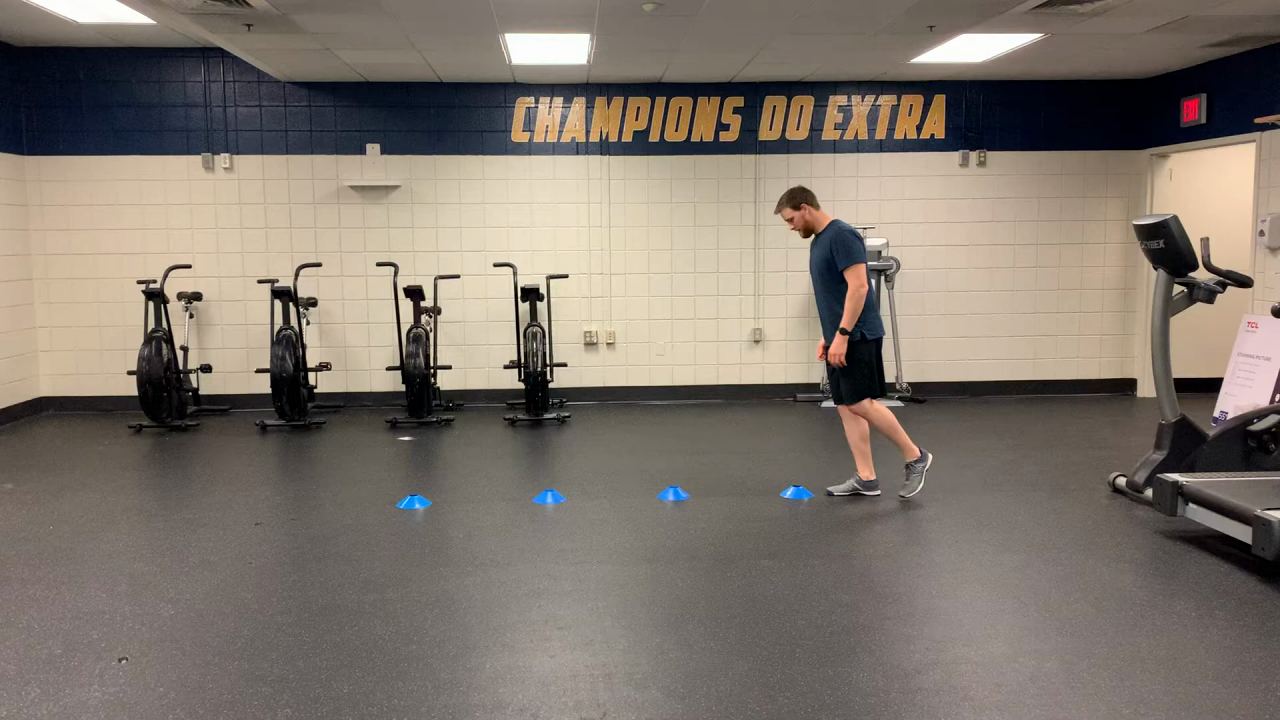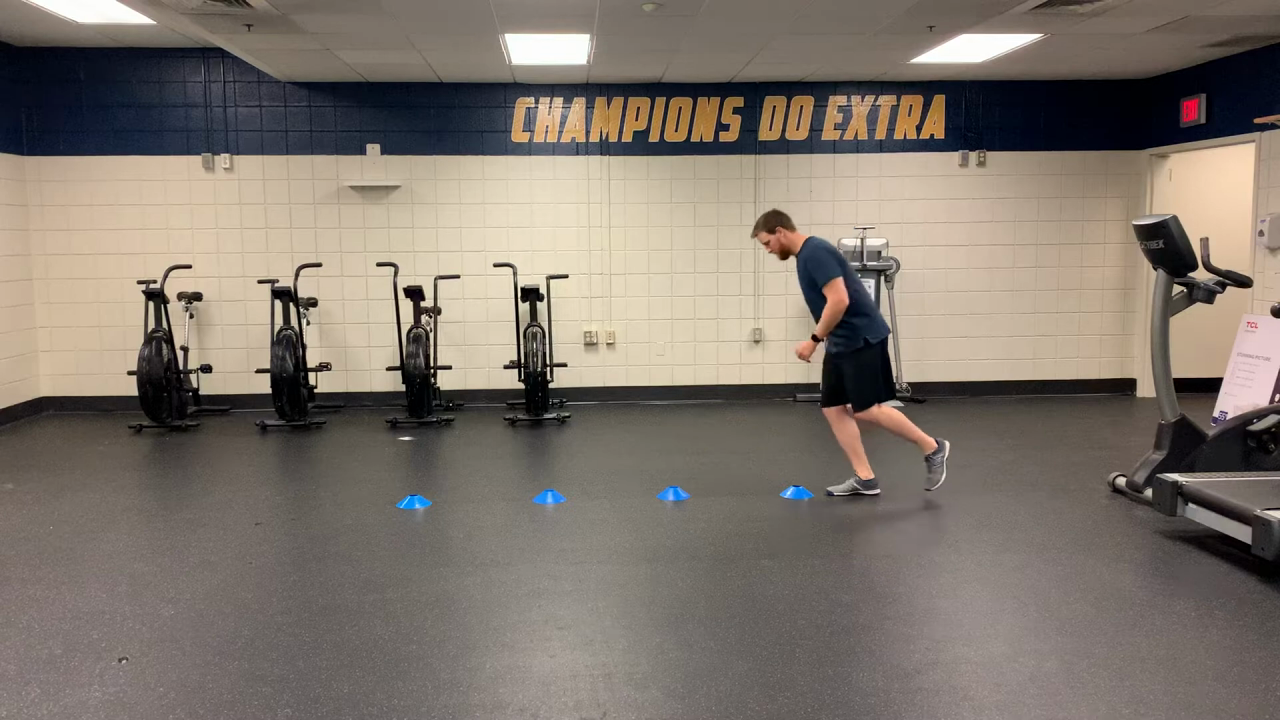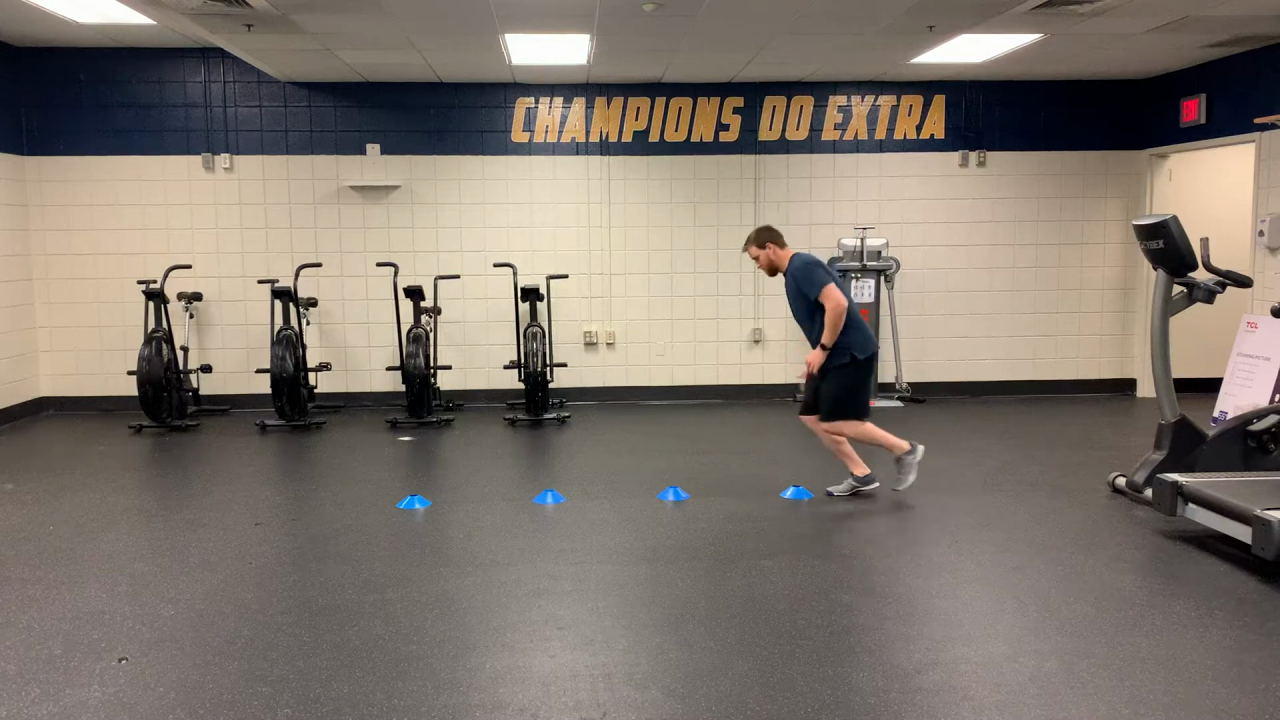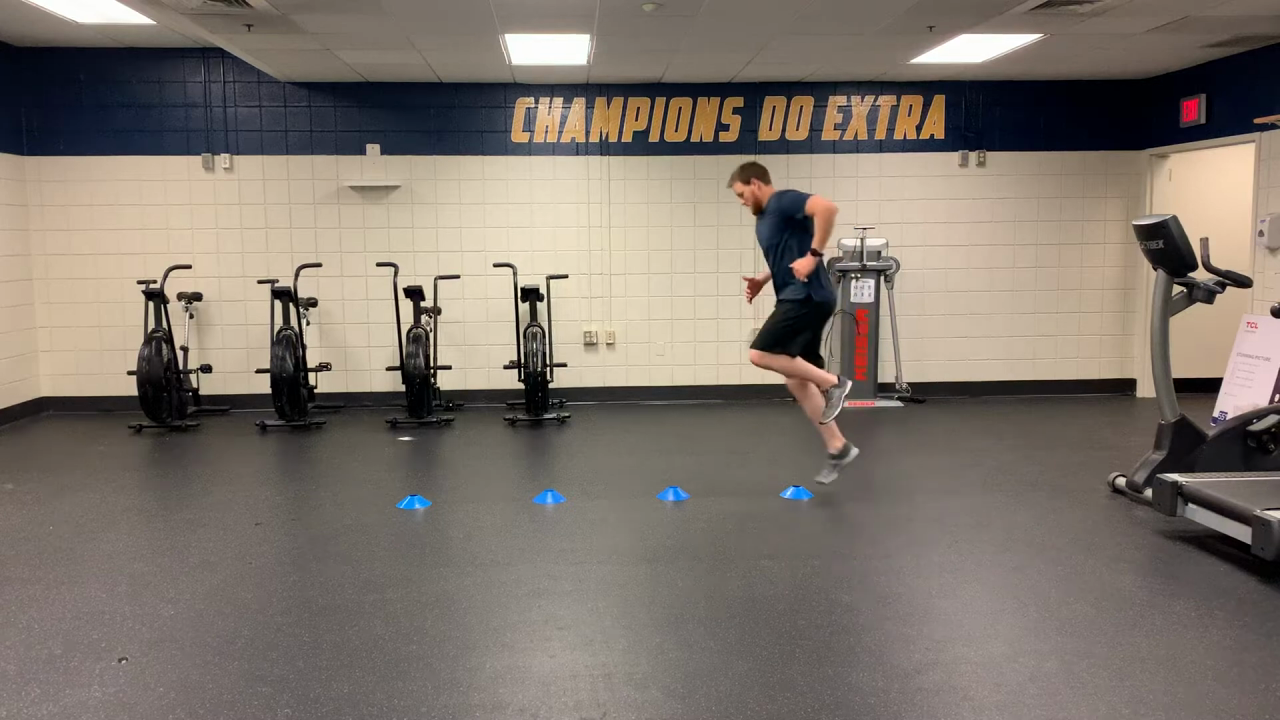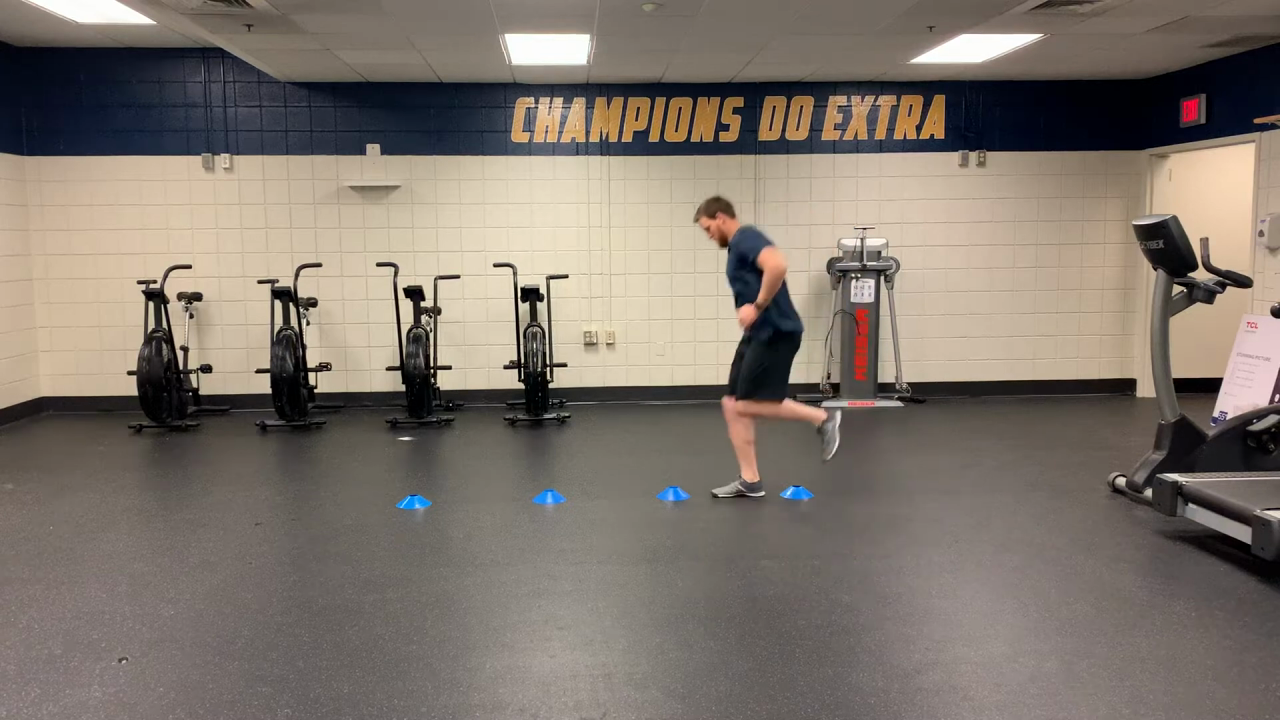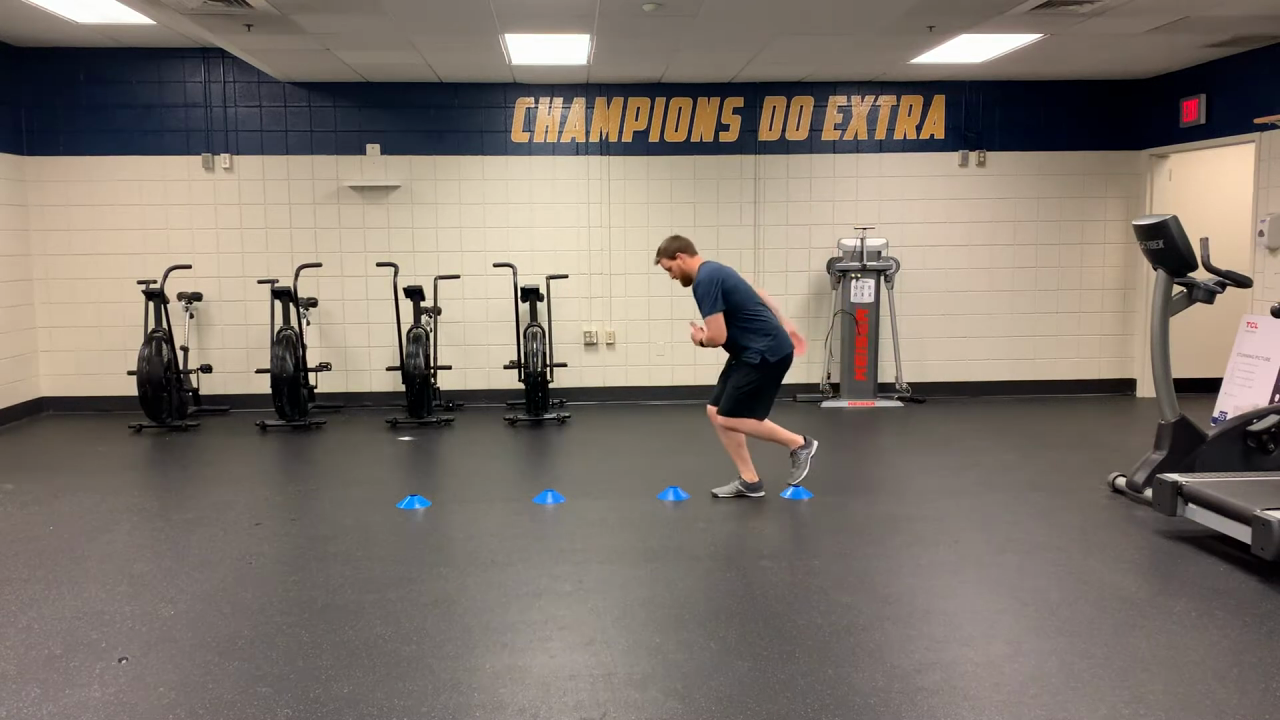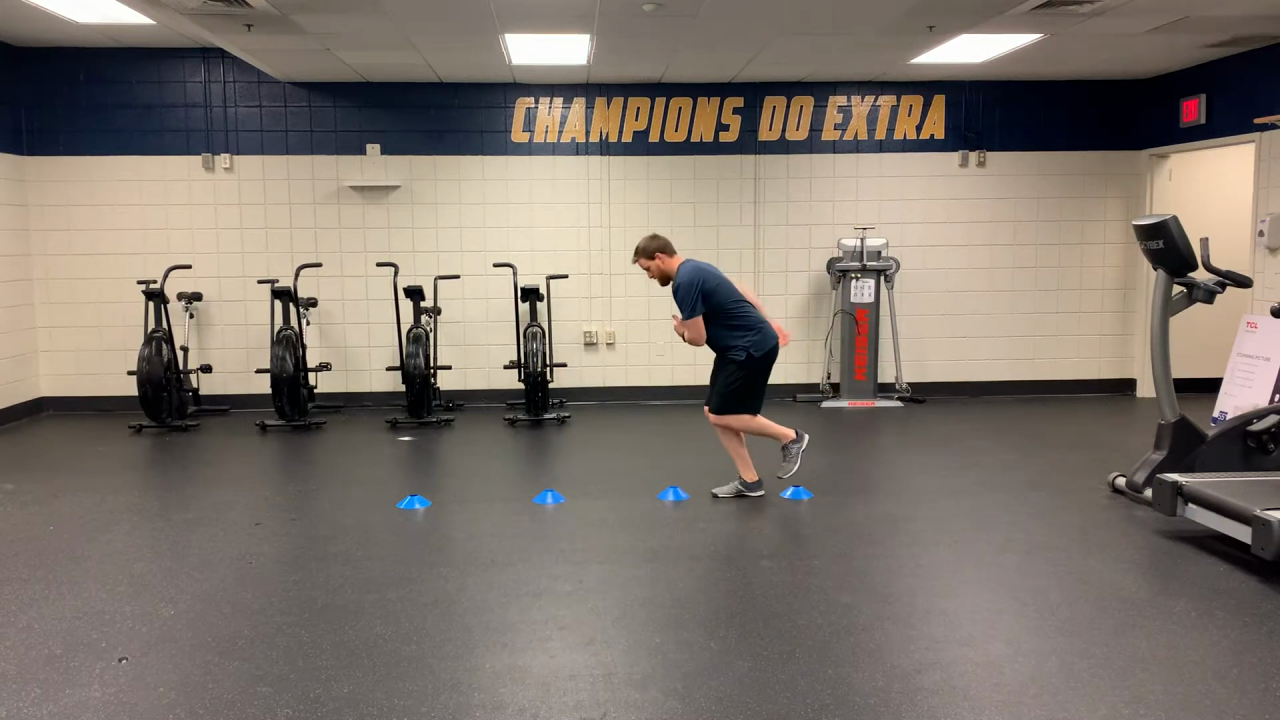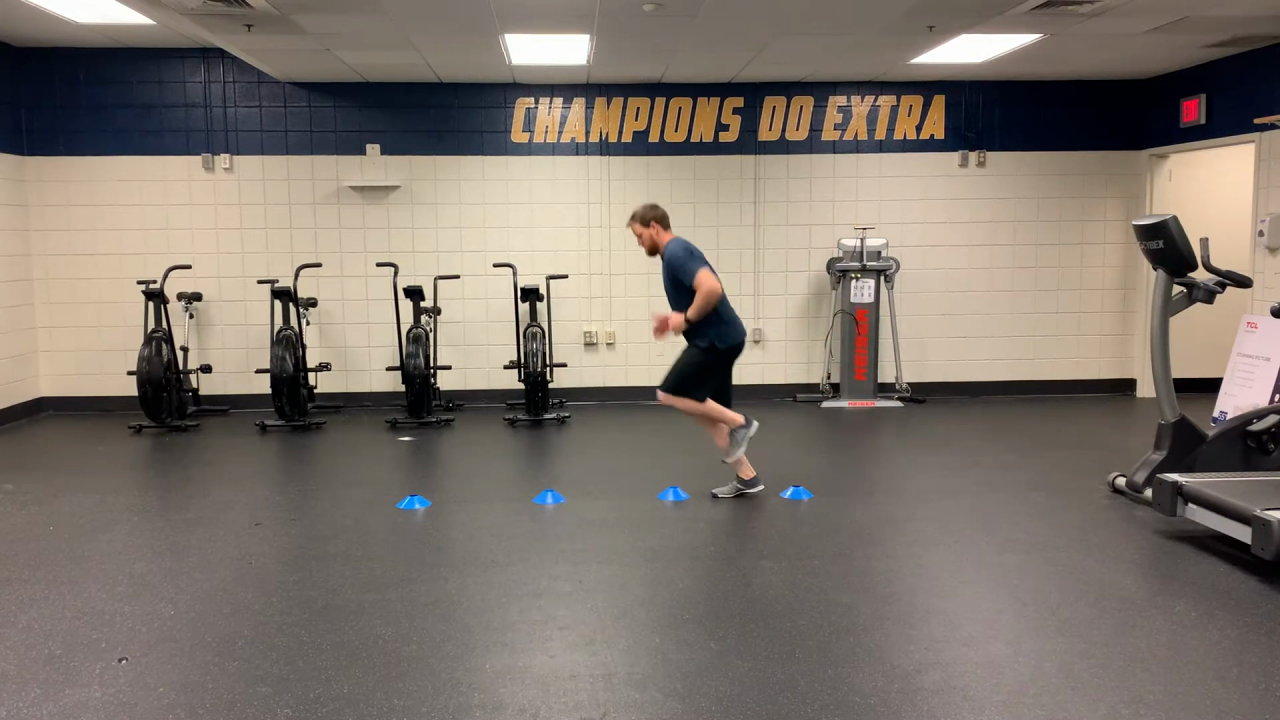
dt=0.3s
person 1, frame 1
left shoulder: (841, 235)
right shoulder: (820, 240)
left elbow: (859, 286)
left wrist: (843, 335)
right wrist: (827, 338)
left hip: (856, 336)
right hip: (839, 338)
left knee: (860, 404)
right knee: (846, 407)
left ankle: (916, 457)
right ankle: (866, 479)
person 1, frame 2
left shoulder: (815, 253)
right shoulder: (806, 255)
left elbow: (840, 301)
left wrist: (814, 340)
right wrist: (825, 341)
left hip: (862, 339)
right hip: (842, 343)
left knee: (867, 410)
right knee: (833, 409)
left ankle: (932, 448)
right ankle: (864, 478)
person 1, frame 3
left shoulder: (803, 268)
right shoulder: (793, 275)
left elbow: (838, 304)
left wrist: (821, 350)
right wrist: (819, 354)
left hip: (850, 353)
right hip: (836, 355)
left knee: (834, 422)
right knee: (812, 418)
left ankle: (906, 450)
right ankle: (861, 476)
person 1, frame 4
left shoulder: (783, 201)
right shoulder: (764, 217)
left elbow: (827, 207)
left wrist: (814, 255)
right wrist: (761, 280)
left hip: (807, 297)
right hip: (796, 299)
left knee: (760, 354)
right knee: (797, 380)
left ankle: (832, 382)
right ankle: (838, 449)
person 1, frame 5
left shoulder: (746, 237)
right shoulder: (740, 244)
left elbow: (777, 265)
left wrist: (757, 307)
left hip: (774, 332)
right hip: (762, 333)
left knee: (751, 403)
right knee: (732, 406)
left ankle: (823, 418)
right ankle: (749, 480)
person 1, frame 6
left shoulder: (705, 280)
right shoulder: (713, 272)
left elbow: (718, 336)
right elbow: (760, 296)
left wrist: (701, 339)
right wrist: (786, 325)
left hip: (764, 354)
right hip: (754, 352)
left knee: (729, 419)
right knee: (716, 413)
left ankle: (799, 443)
right ankle: (749, 481)
person 1, frame 7
left shoulder: (685, 282)
right shoulder: (693, 271)
left elbow: (697, 337)
right elbow: (742, 292)
left wrist: (681, 330)
right wrist: (769, 322)
left hip: (751, 348)
right hip: (743, 346)
left knee: (722, 416)
right knee: (714, 412)
left ankle: (791, 437)
right ankle: (749, 480)
person 1, frame 8
left shoulder: (676, 254)
right shoulder: (675, 252)
left elbow: (712, 288)
left wrist: (686, 318)
right wrist: (674, 318)
left hip: (716, 340)
right hip: (716, 339)
left knee: (669, 394)
right knee: (704, 410)
left ankle: (738, 423)
right ankle: (747, 477)
